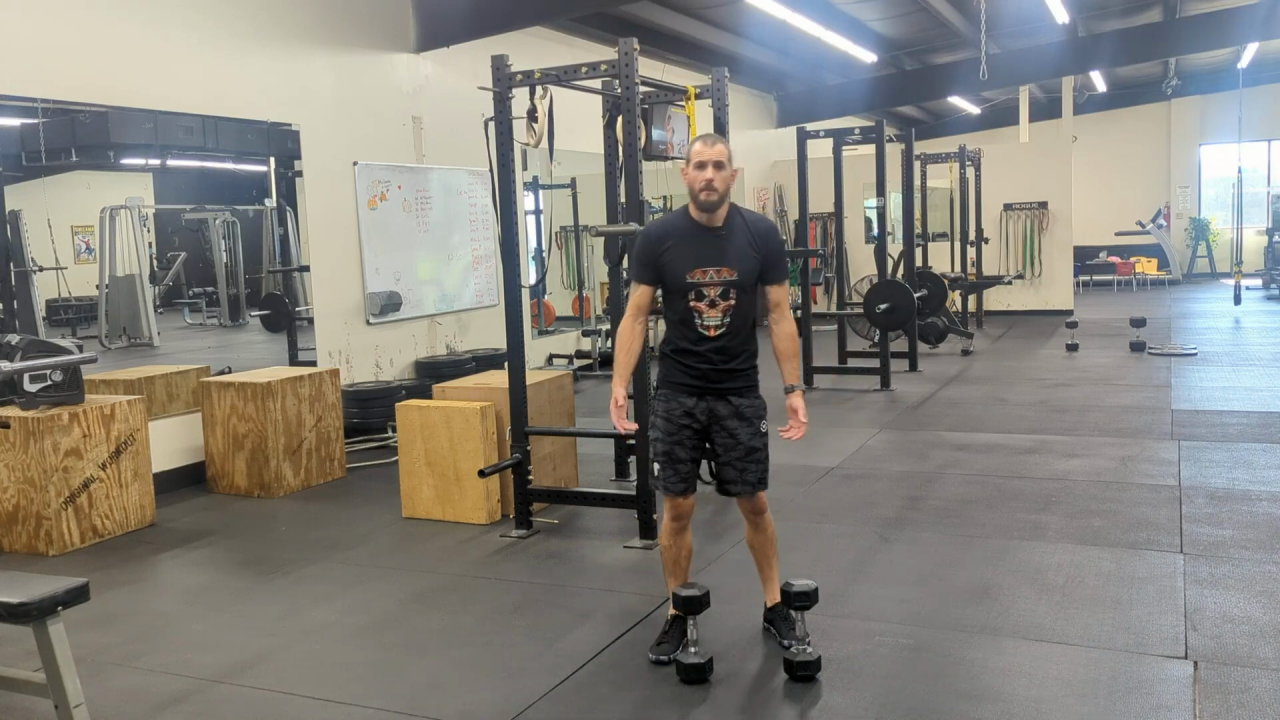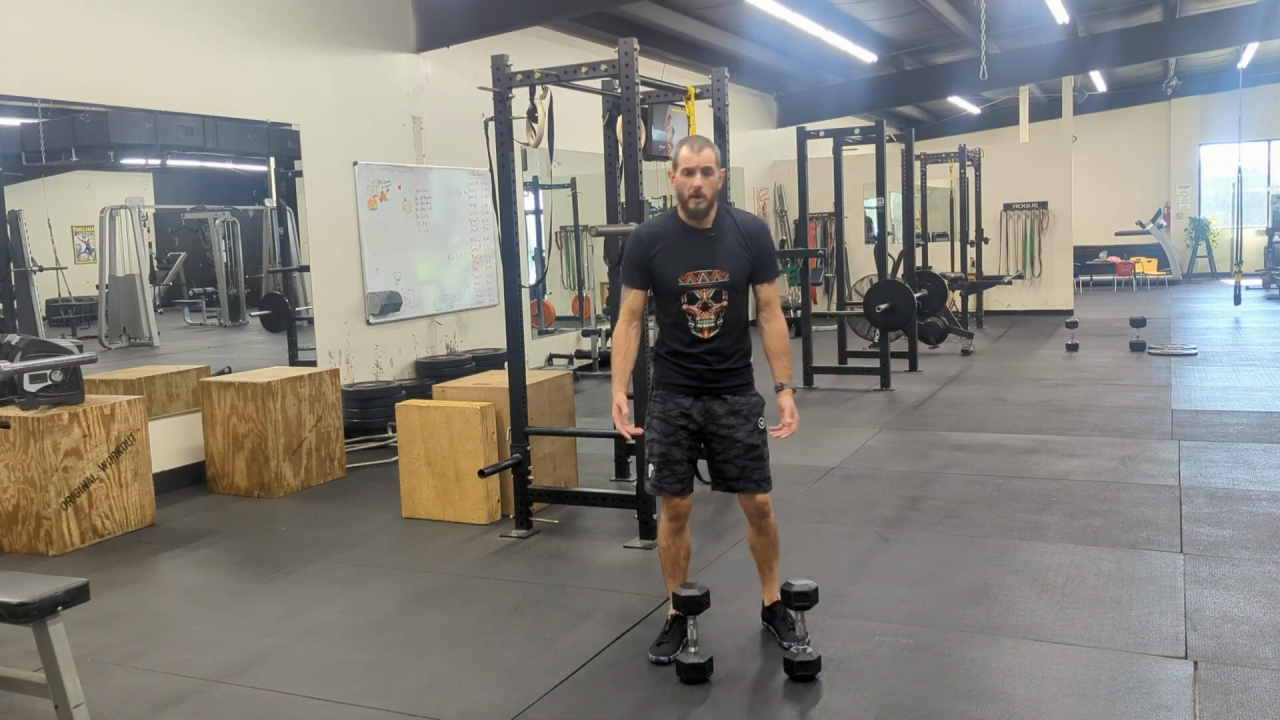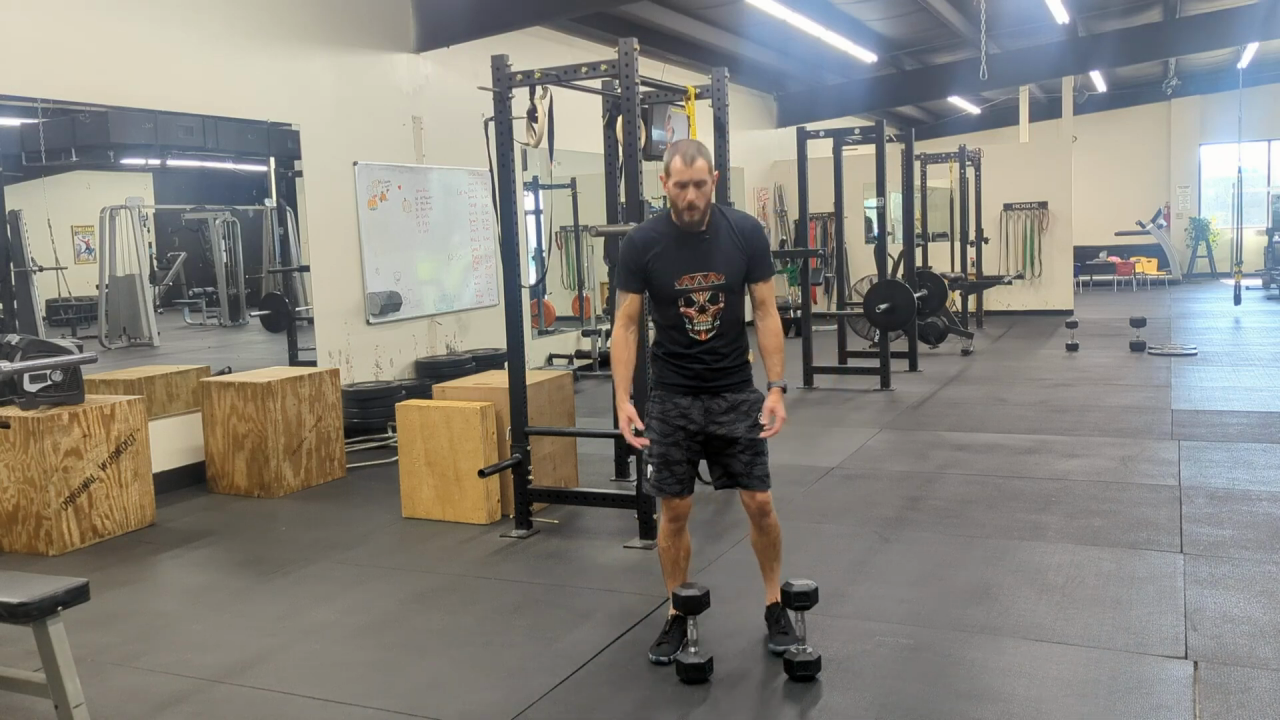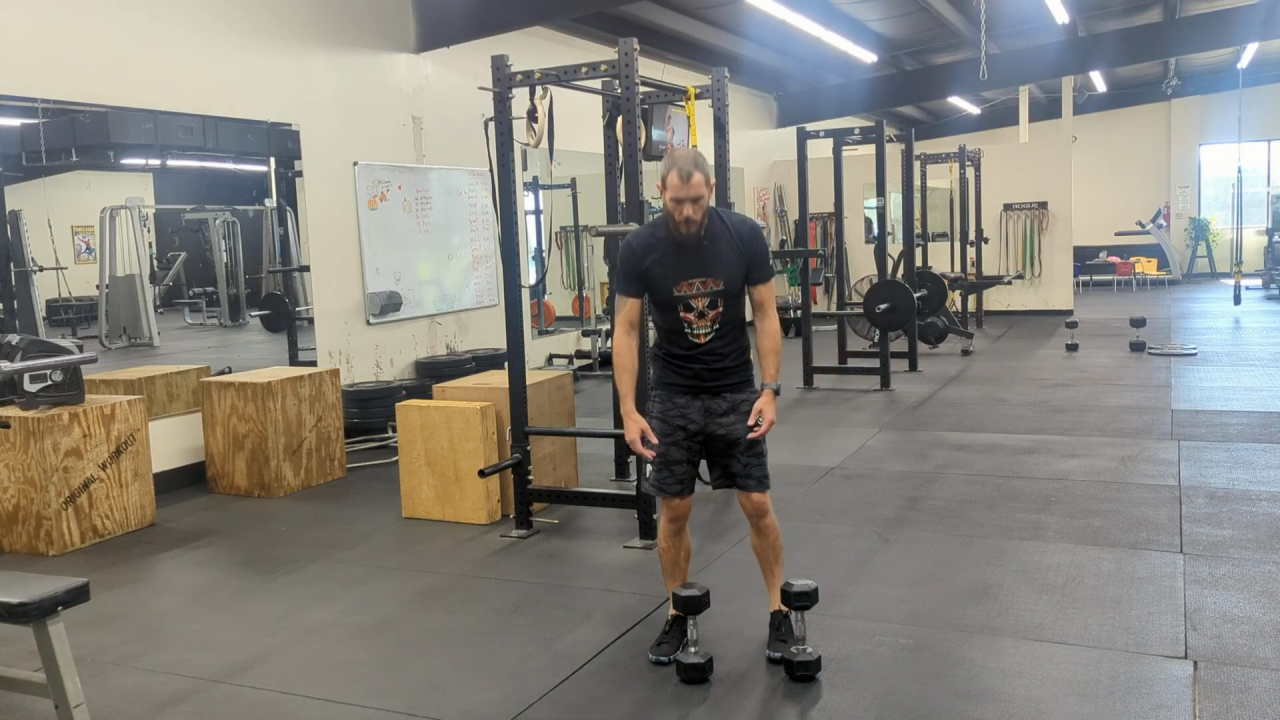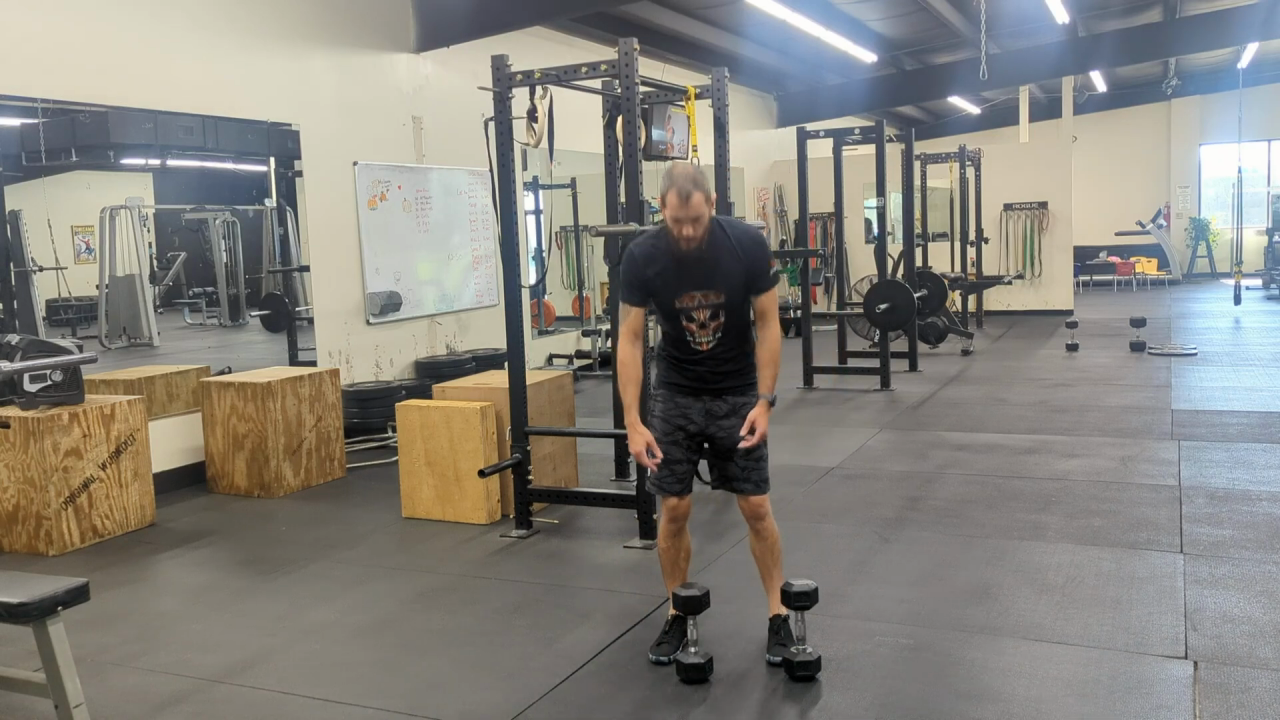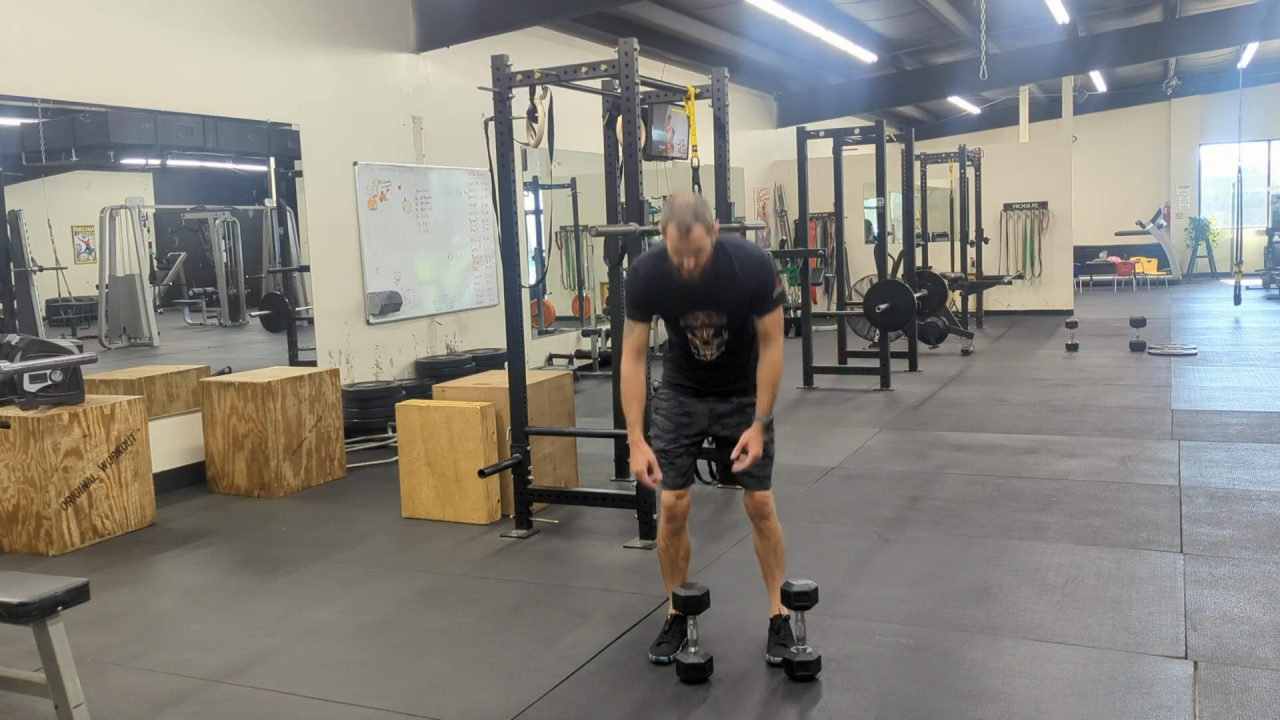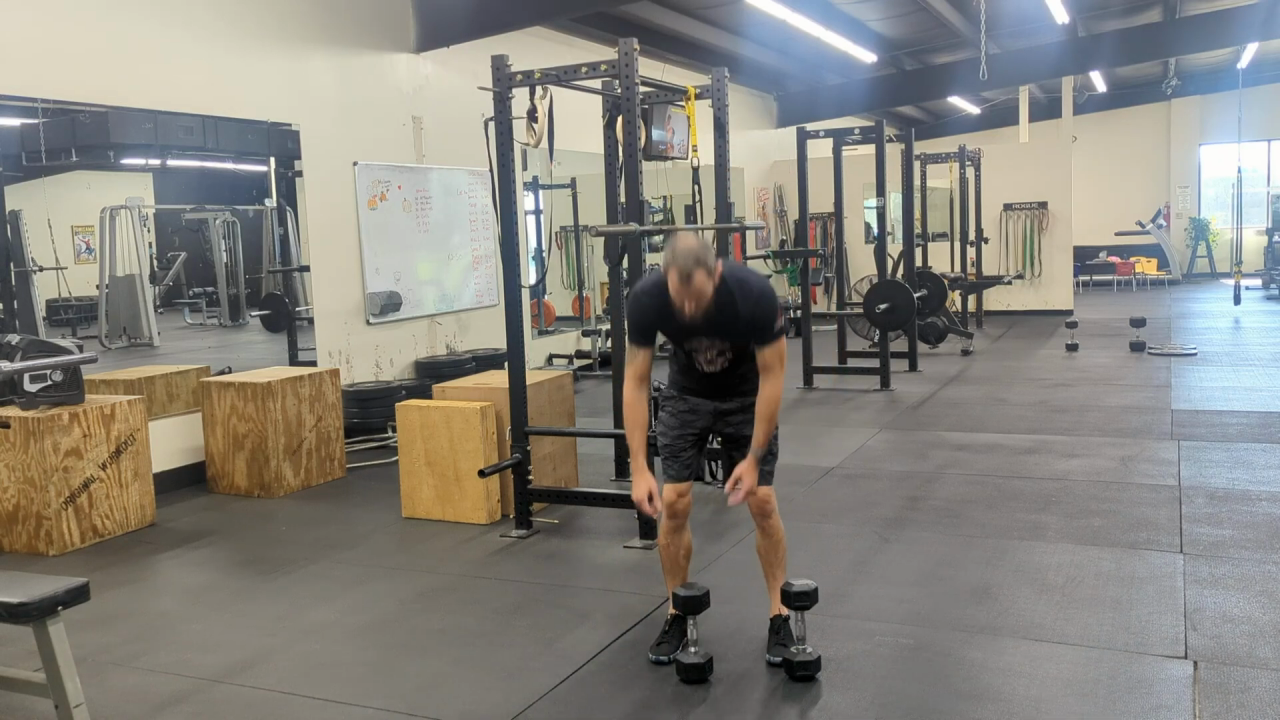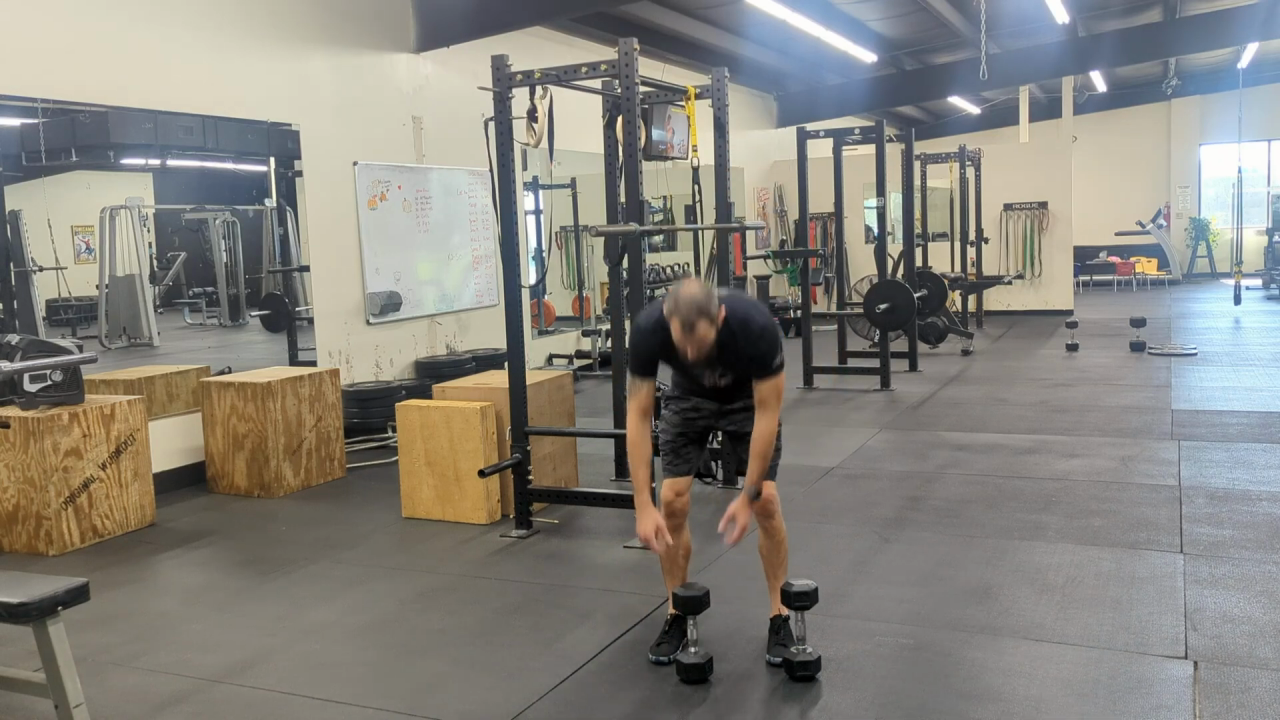
dt=0.1s
person 1, frame 1
left shoulder: (760, 233)
right shoulder: (657, 237)
left elbow: (780, 314)
right elbow: (636, 316)
left wrist: (794, 389)
right wrist: (619, 384)
left hip: (741, 395)
right hip: (677, 395)
left knee: (755, 505)
right knee: (677, 509)
left ankle: (773, 604)
right ankle: (679, 615)
person 1, frame 2
left shoulder: (750, 232)
right shoulder: (648, 240)
left elbow: (770, 312)
right elbow: (630, 321)
left wrist: (784, 387)
right wrist: (619, 391)
left hip: (736, 394)
right hip: (672, 396)
left knee: (758, 505)
right knee: (674, 509)
left ankle: (773, 603)
right ankle: (679, 615)
person 1, frame 3
left shoulder: (745, 232)
right shoulder: (641, 243)
left elbow: (766, 313)
right elbow: (626, 325)
left wrist: (776, 387)
right wrist: (622, 400)
left hip: (737, 393)
right hip: (671, 396)
left knee: (759, 504)
right knee: (674, 511)
left ankle: (776, 606)
right ankle: (678, 615)
person 1, frame 4
left shoulder: (744, 235)
right shoulder: (640, 247)
left elbow: (765, 314)
right elbow: (627, 329)
left wrist: (769, 389)
right wrist: (628, 408)
left hip: (735, 392)
right hip: (672, 396)
left knee: (757, 505)
right knee: (674, 511)
left ankle: (778, 611)
right ankle: (678, 615)
person 1, frame 5
left shoulder: (748, 244)
right shoulder: (641, 256)
left elbow: (767, 325)
right elbow: (630, 339)
left wrist: (765, 402)
right wrist: (633, 421)
left hip: (739, 394)
right hip: (675, 397)
left knee: (756, 507)
right knee: (674, 509)
left ankle: (777, 614)
right ankle: (678, 616)
person 1, frame 6
left shoulder: (752, 264)
right shoulder: (645, 273)
left elbow: (771, 344)
right elbow: (634, 356)
left wrist: (760, 425)
right wrist: (636, 440)
left hip: (742, 395)
right hip: (681, 394)
left knee: (760, 504)
right knee: (673, 506)
left ankle: (779, 615)
right ankle: (678, 615)
person 1, frame 7
left shoulder: (754, 292)
right shoulder: (646, 297)
left elbow: (772, 376)
right elbow: (636, 382)
left wrist: (754, 459)
right wrist: (639, 469)
left hip: (745, 396)
right hip: (685, 397)
left knee: (762, 502)
right knee: (673, 502)
left ankle: (779, 616)
right ankle: (679, 616)
person 1, frame 8
left shoulder: (756, 326)
right shoulder: (648, 329)
left elbow: (768, 412)
right elbow: (639, 415)
left wrist: (748, 496)
right wrist: (643, 505)
left hip: (746, 400)
right hip: (689, 397)
left knee: (767, 501)
right knee: (672, 499)
left ankle: (779, 617)
right ankle: (677, 615)
